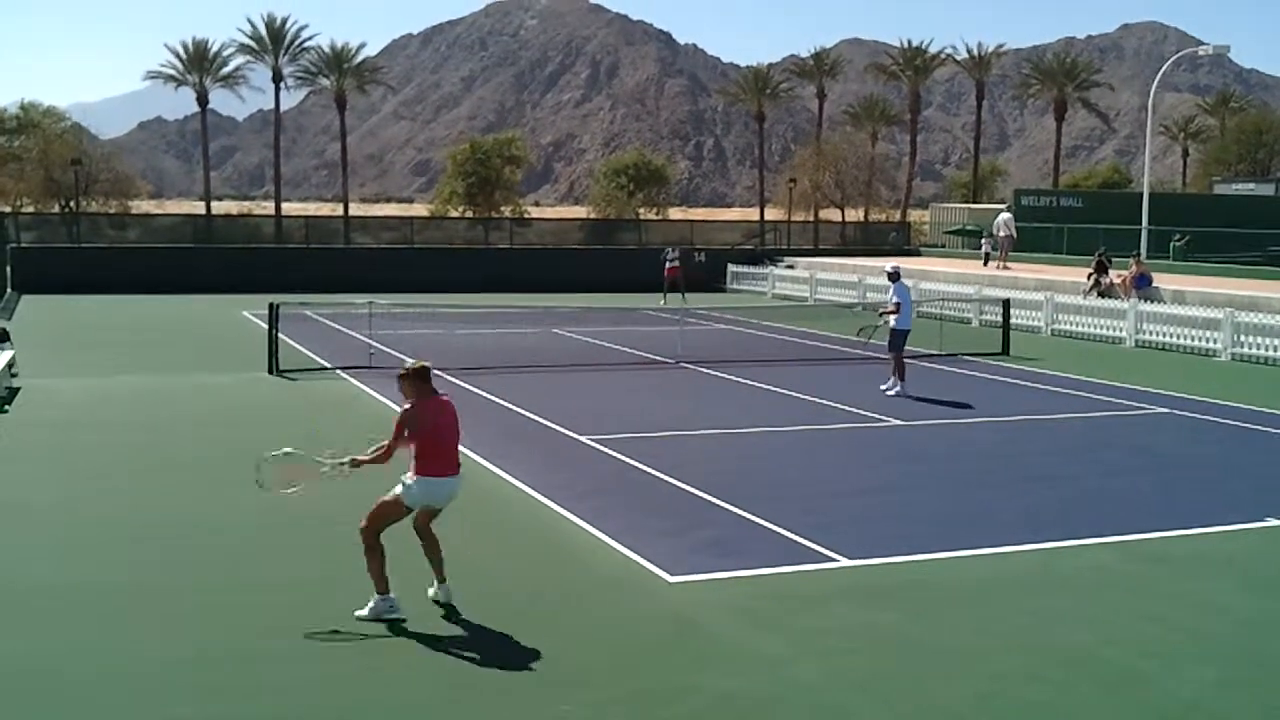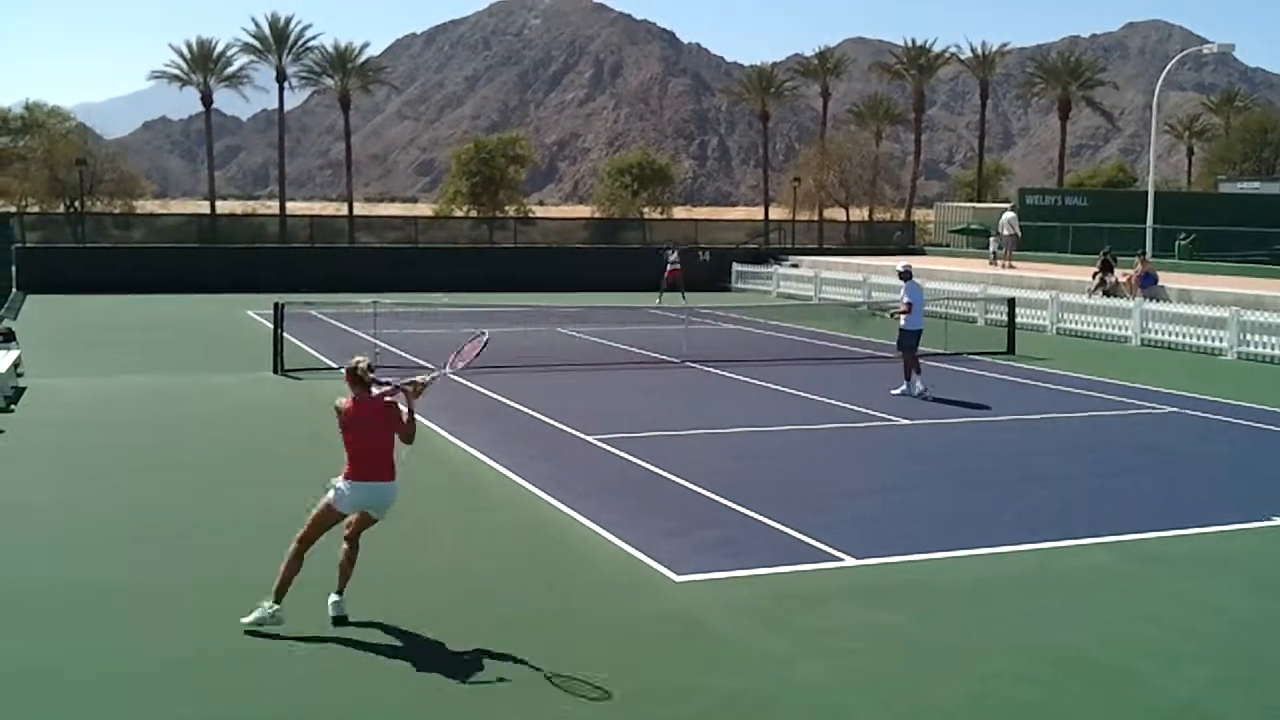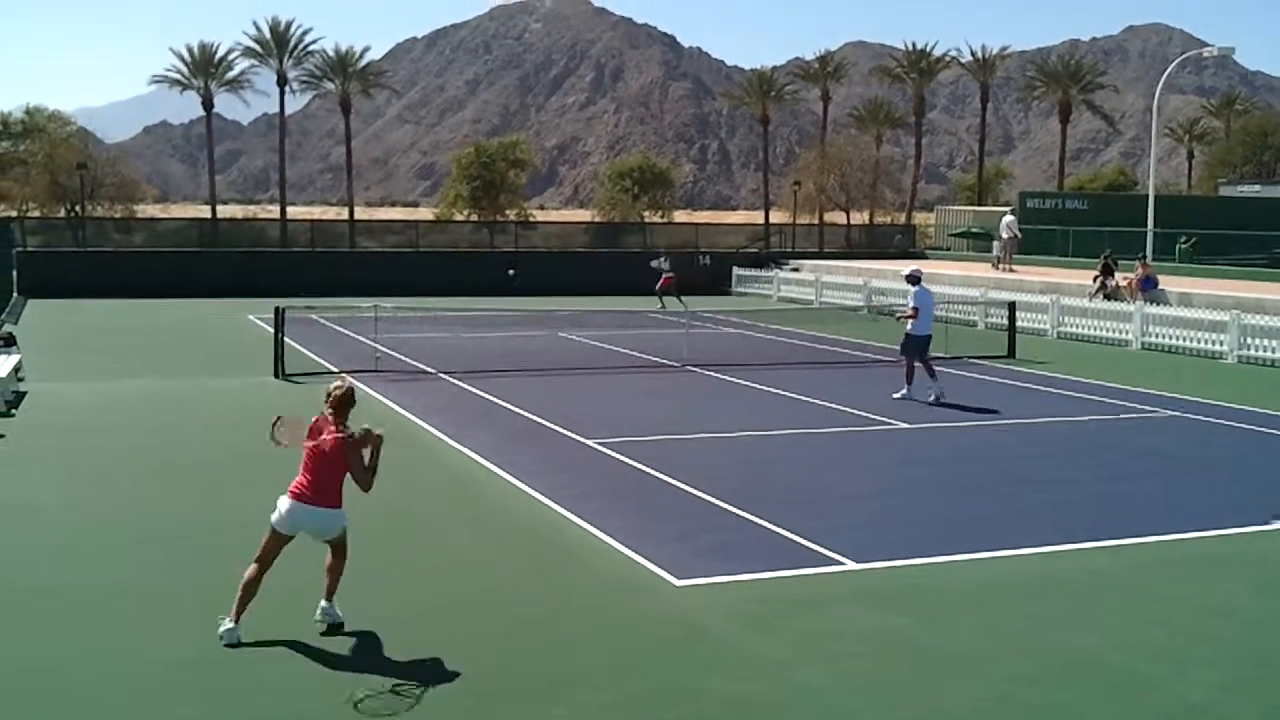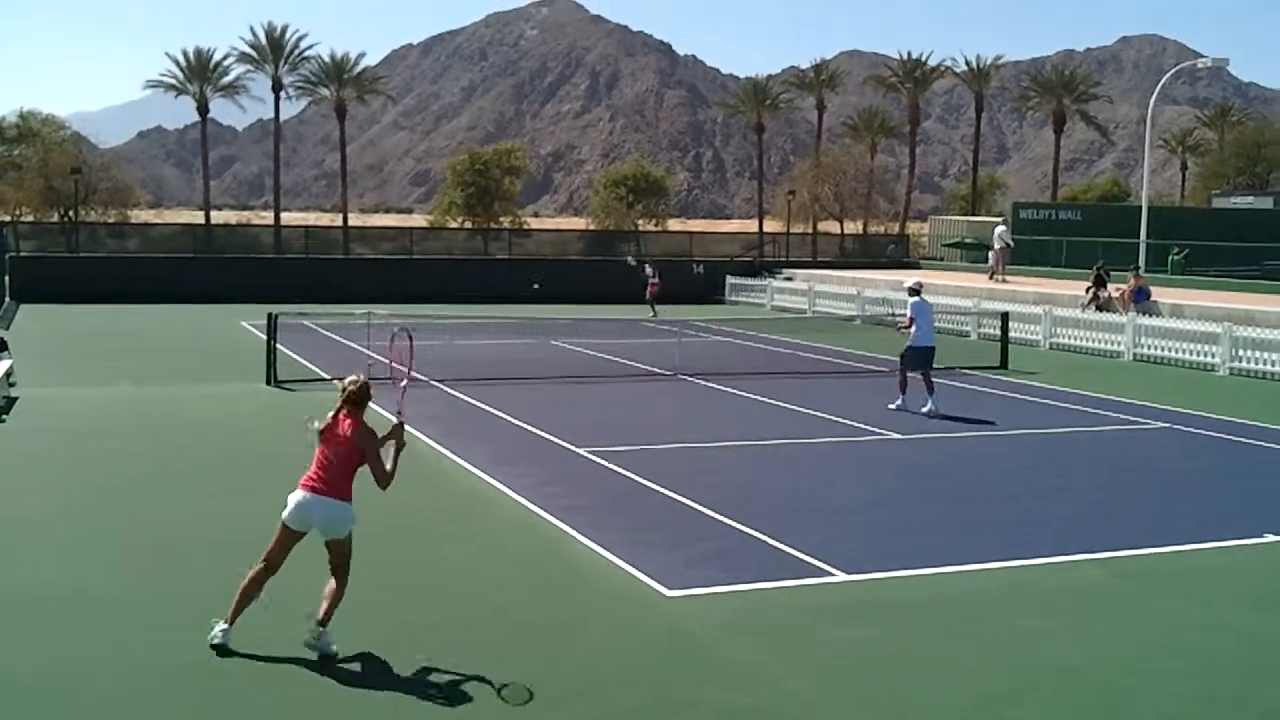
dt=0.2s
person 1, frame 1
left shoulder: (411, 411)
right shoulder: (446, 403)
left elbow: (387, 452)
left wrist: (362, 460)
left hip: (424, 483)
right hip: (451, 482)
left knee: (369, 529)
right knee: (421, 526)
left ankle: (384, 600)
right ankle: (441, 586)
person 1, frame 2
left shoulder: (343, 406)
right shoulder: (389, 405)
right elbow: (408, 438)
right wrist: (410, 402)
left hip: (353, 488)
right hip: (386, 491)
left knee: (302, 542)
right knee: (351, 536)
left ankle: (274, 607)
right ankle: (338, 599)
person 1, frame 3
left shoulder: (315, 424)
right shoulder: (350, 442)
right elbow: (365, 486)
left wrist: (360, 442)
right wrist: (375, 451)
left hip: (294, 506)
right hip: (328, 514)
left knee: (260, 563)
right knee: (338, 548)
left ankle: (232, 624)
right ankle: (327, 606)
person 1, frame 4
left shoulder: (329, 420)
right shoulder: (365, 433)
right elbow: (383, 483)
left wrist: (388, 437)
right wrist: (397, 450)
left hip: (303, 500)
right hip: (336, 509)
left knee: (268, 565)
right knee: (340, 572)
left ankle: (225, 627)
right ankle: (320, 629)
